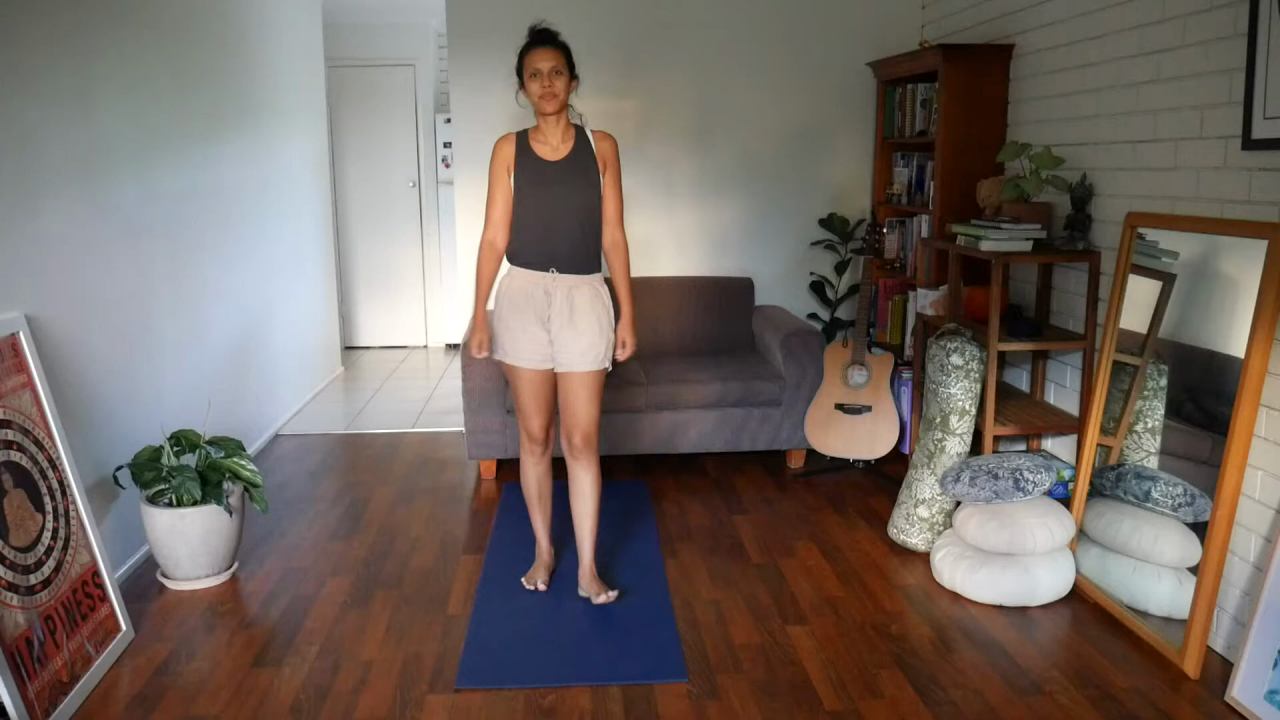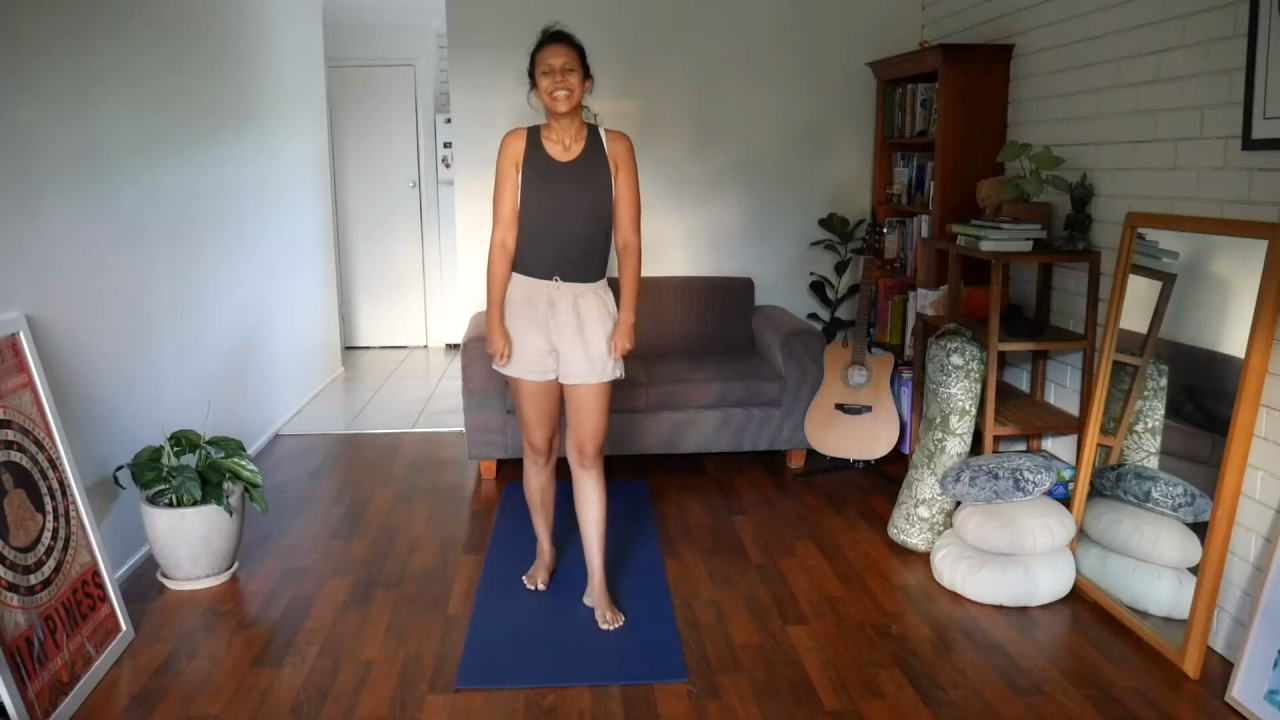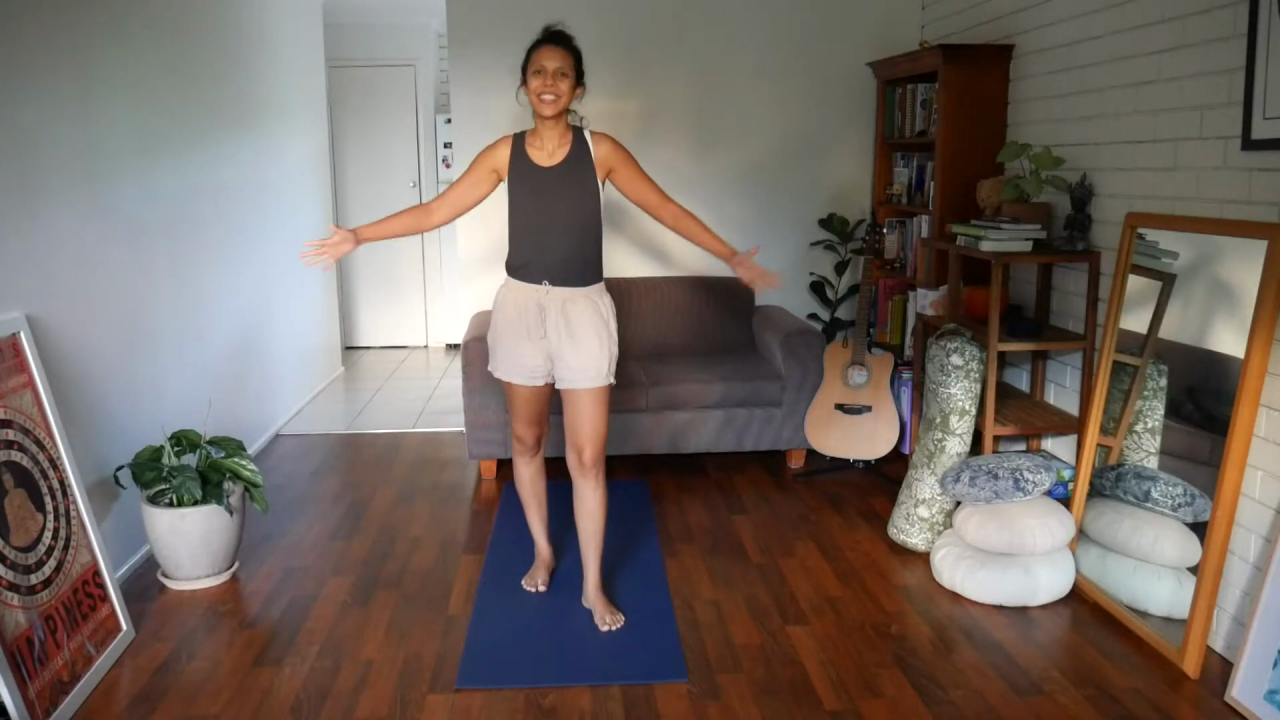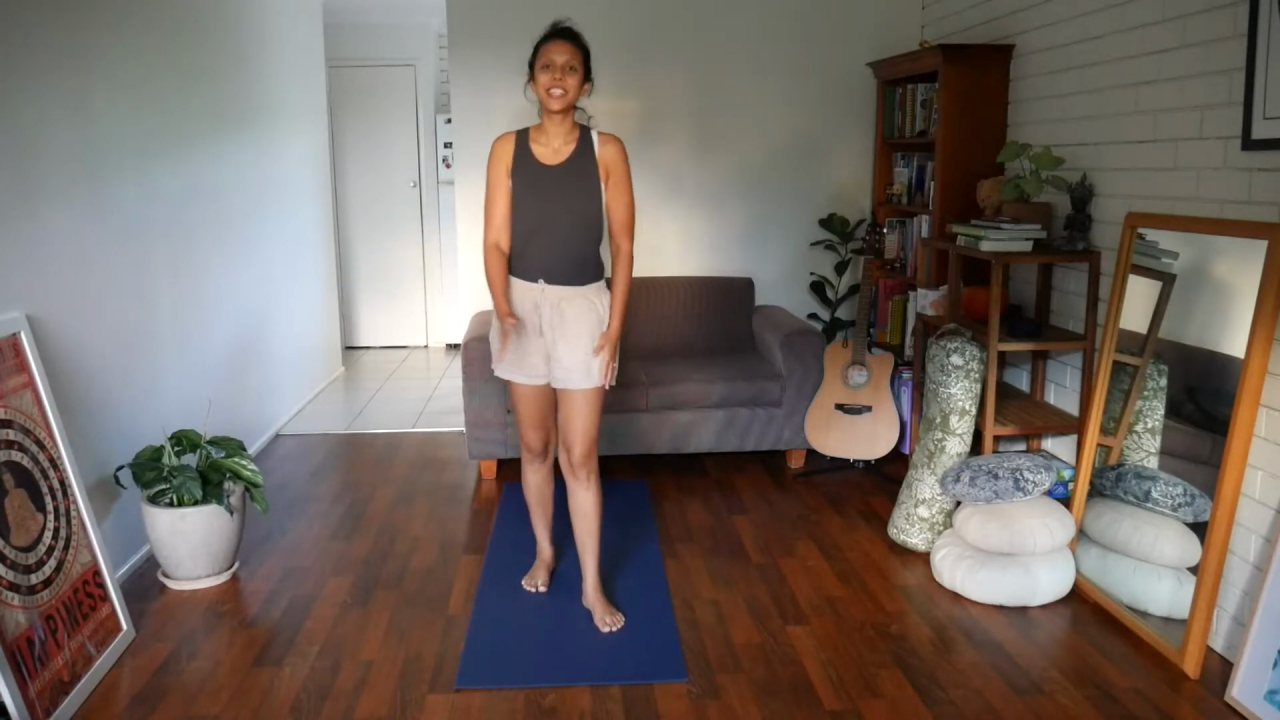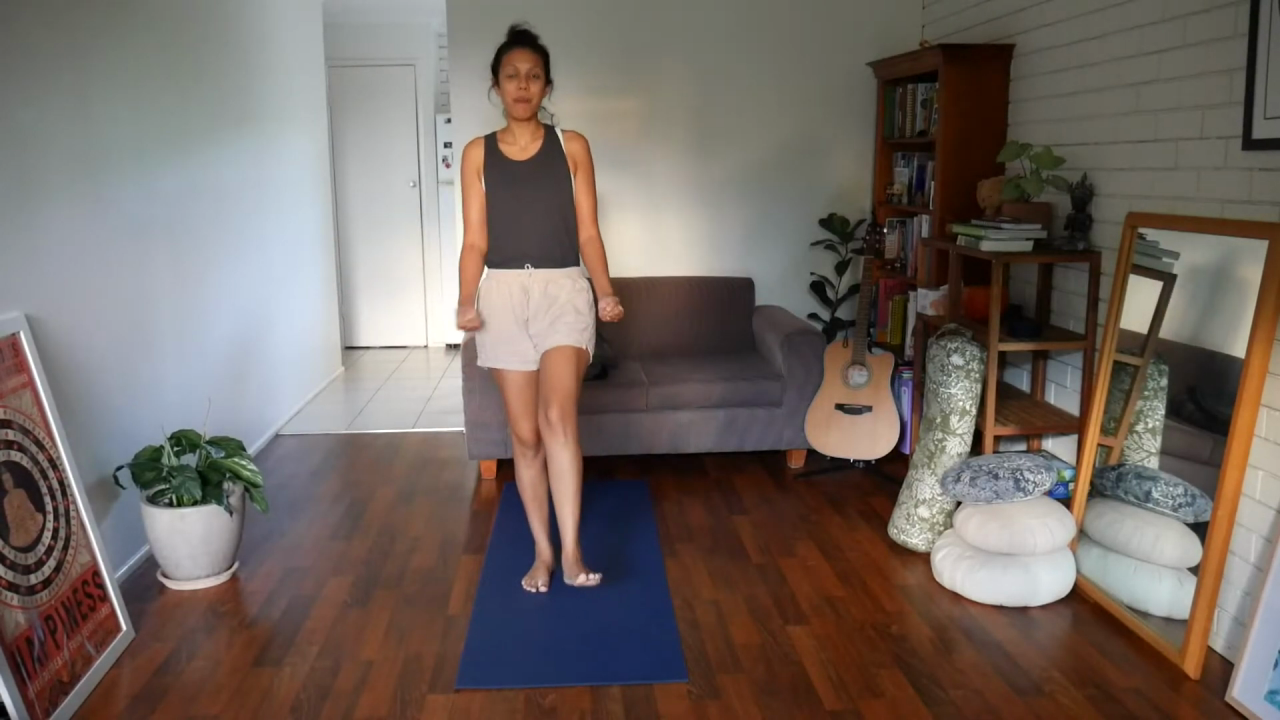
dt=1s
person 1, frame 1
left shoulder: (601, 147)
right shoulder: (508, 150)
left elbow: (613, 235)
right elbow: (494, 237)
left wrist: (626, 315)
right wrist: (479, 314)
left hip: (583, 299)
right hip: (523, 298)
left knee: (582, 440)
right knee: (534, 437)
left ankle: (588, 569)
right ankle: (543, 551)
person 1, frame 2
left shoulder: (615, 146)
right shoulder: (517, 145)
left elbow: (628, 239)
right elbow: (503, 238)
left wrist: (627, 315)
right wrist: (493, 317)
left hip: (589, 305)
right hip: (526, 304)
left knee: (586, 453)
right knee: (538, 445)
left ankle: (597, 583)
right ankle: (545, 550)
person 1, frame 3
left shoulder: (601, 149)
right shoulder: (504, 153)
left elbow: (665, 208)
right elbow: (436, 210)
left wrist: (731, 256)
right wrist: (359, 235)
left hip: (583, 309)
right hip: (521, 308)
left knee: (588, 457)
right knee: (526, 441)
left ankle: (593, 586)
right ankle: (543, 552)
person 1, frame 4
left shoulder: (606, 150)
right shoulder: (507, 148)
left elbow: (623, 244)
right elbow: (496, 241)
left wrist: (614, 327)
right wrist: (503, 310)
left hip: (583, 307)
right hip: (523, 305)
left knee: (580, 457)
right knee: (534, 446)
left ankle: (593, 586)
right ankle: (545, 552)
person 1, frame 5
left shoulder: (572, 147)
right shoulder: (478, 153)
left elbow: (587, 232)
right elbow: (474, 240)
left wrist: (606, 293)
right wrist: (466, 304)
left hip: (563, 291)
right hip: (503, 296)
left knee: (560, 417)
right knee: (525, 435)
left ankle: (572, 553)
right ankle: (543, 550)
